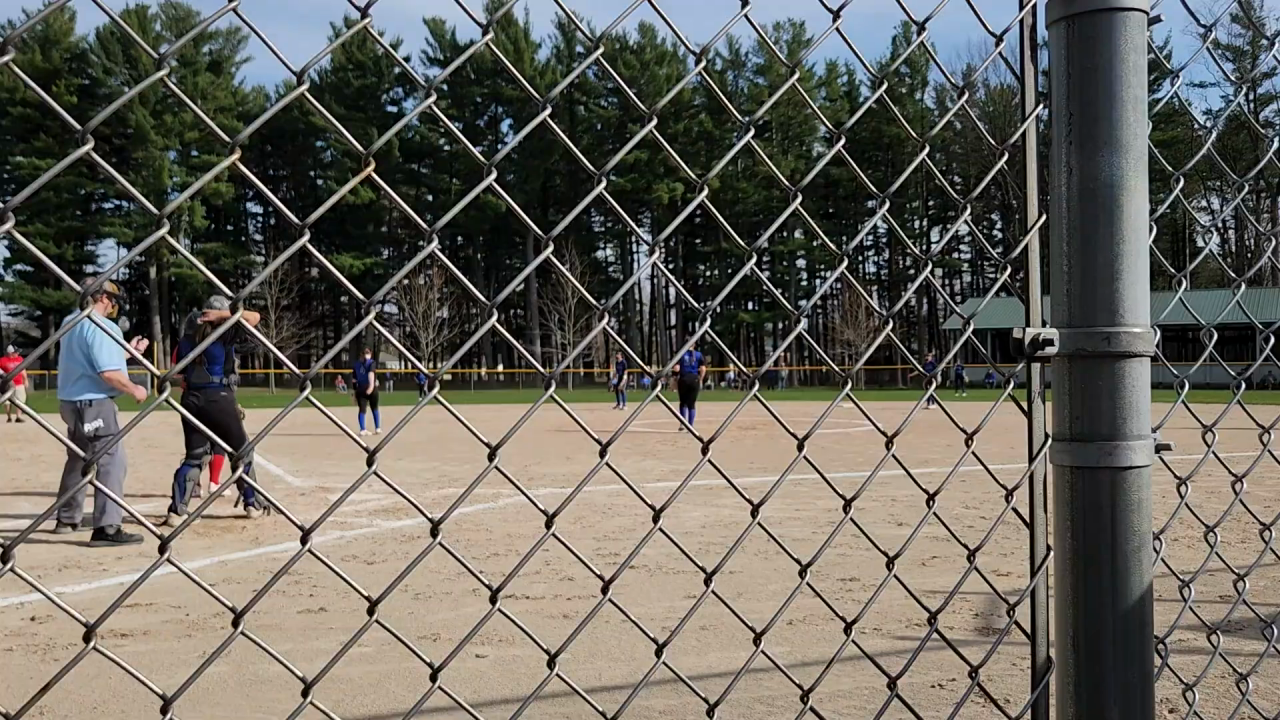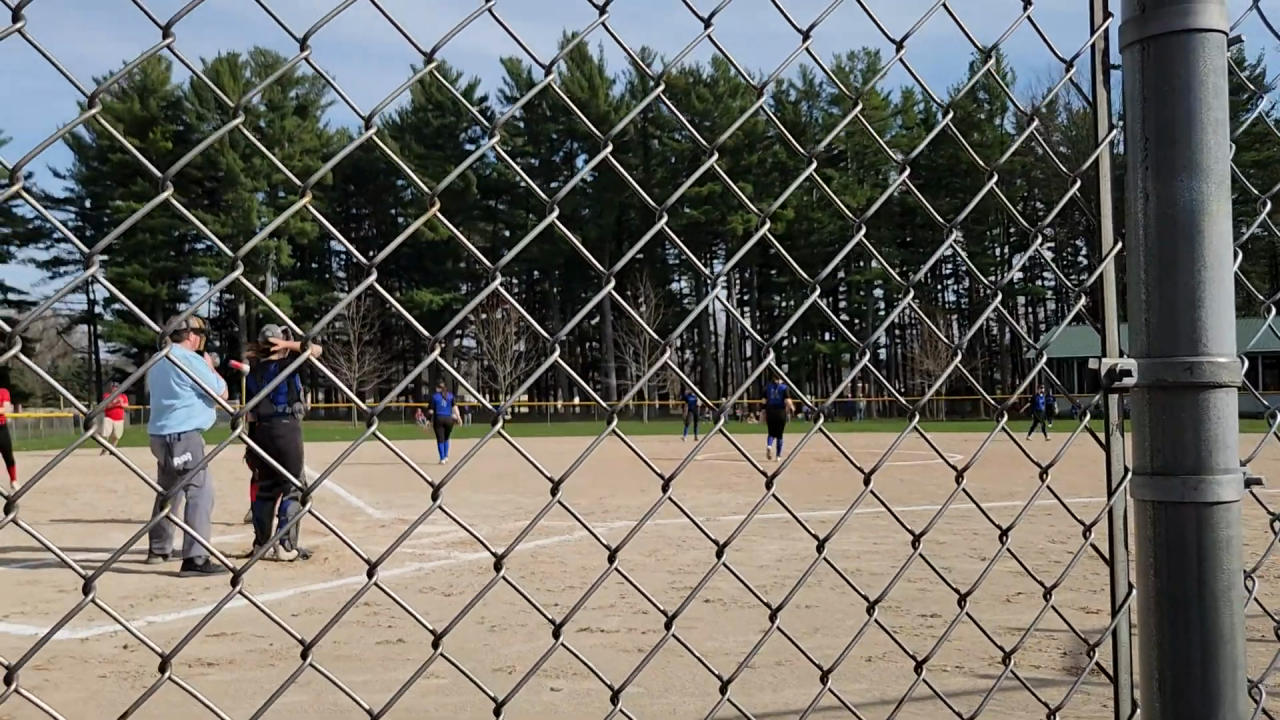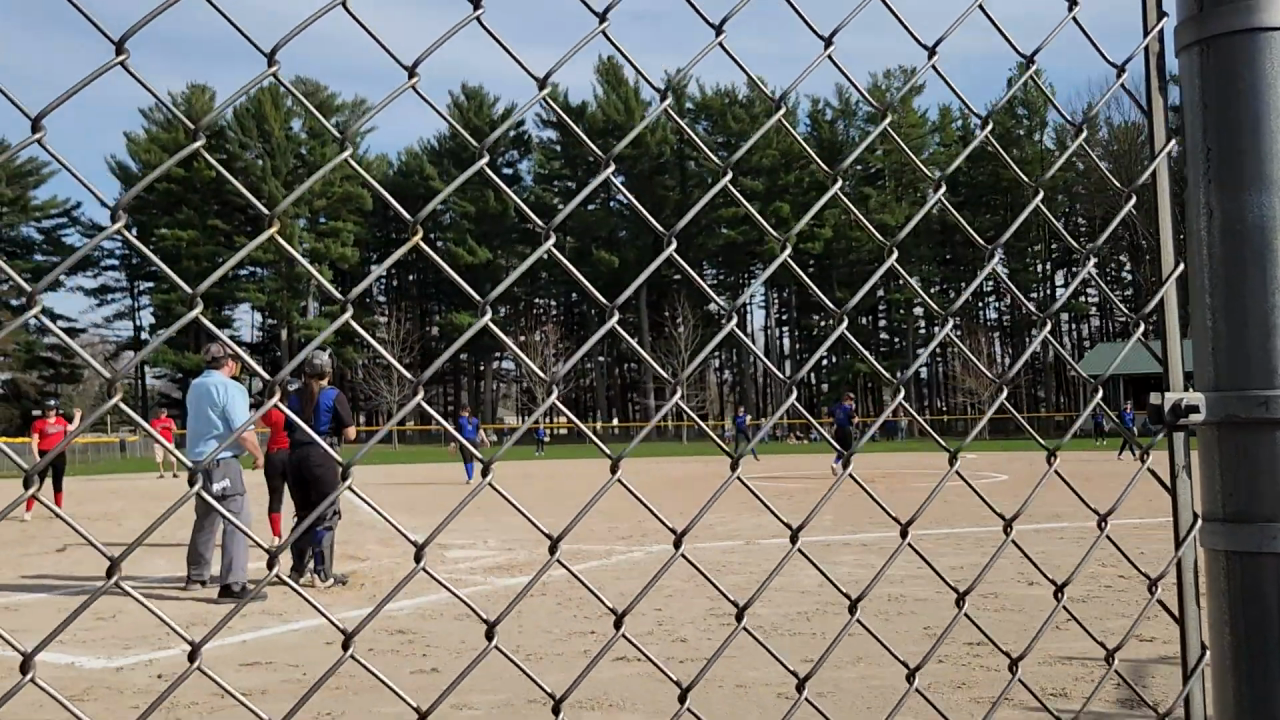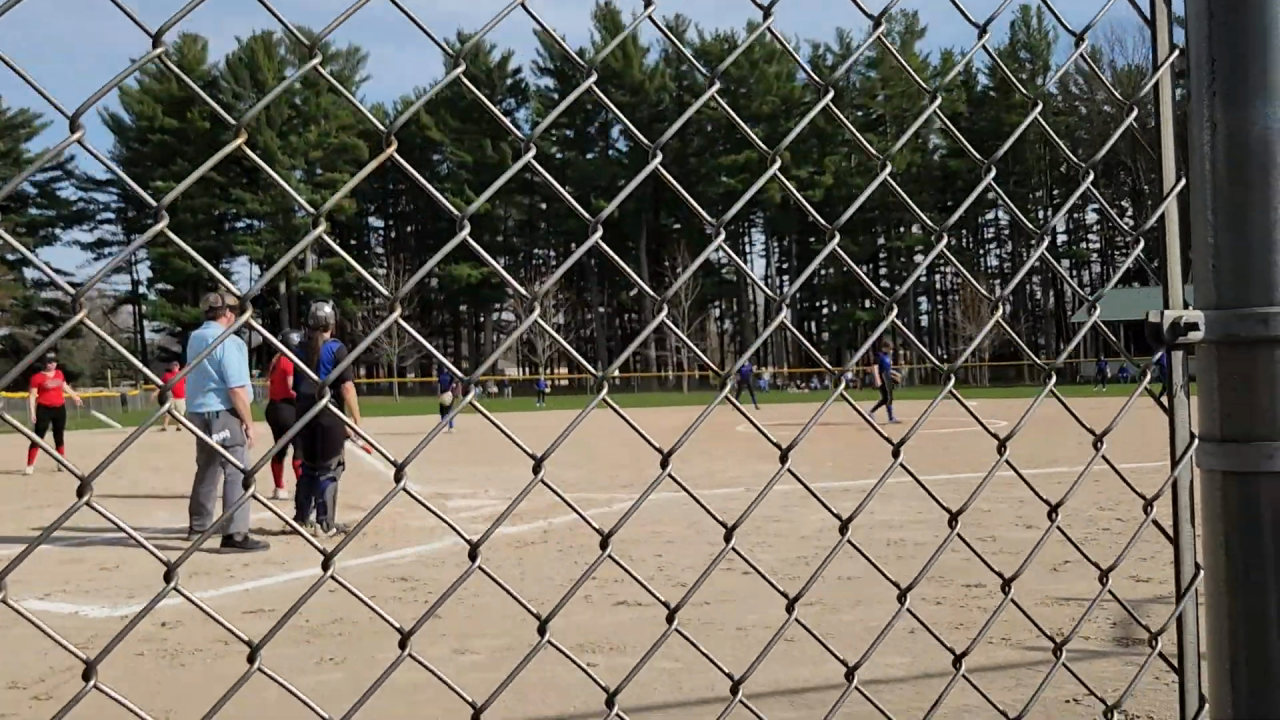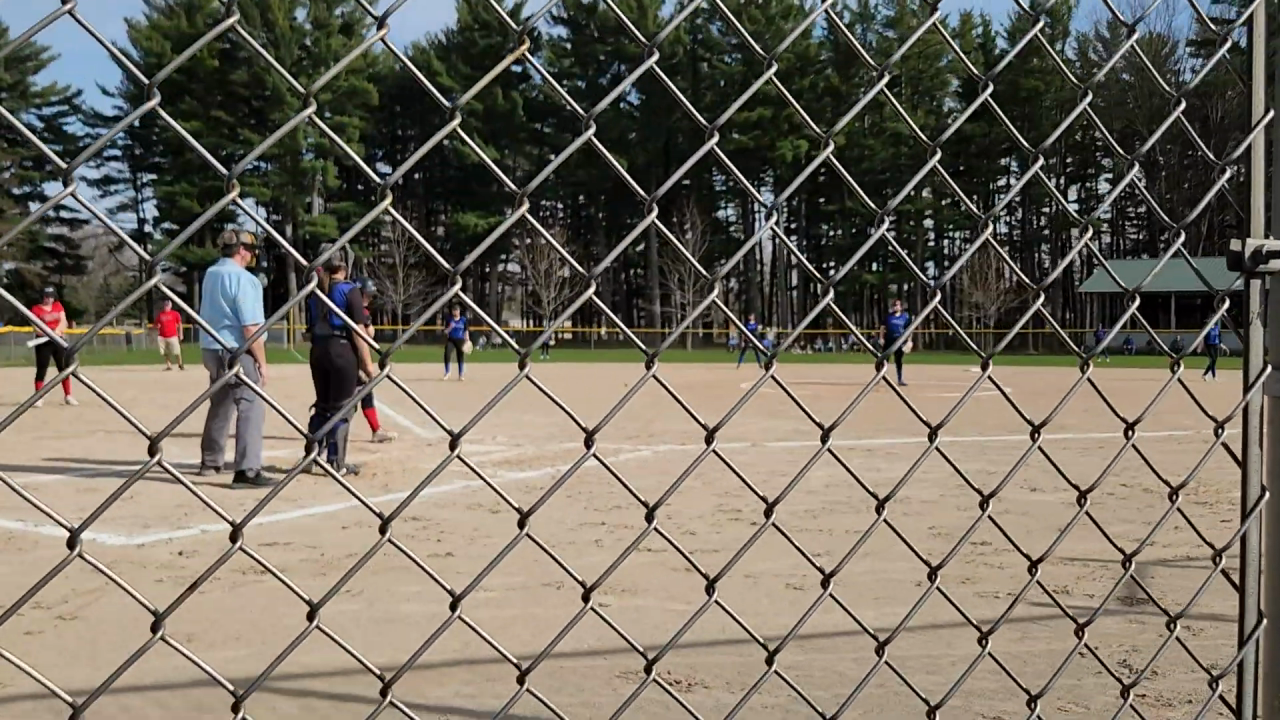
dt=1s
person 1, frame 1
left shoulder: (71, 323)
right shoulder: (100, 325)
right elbow: (108, 372)
left wrist: (130, 350)
right wrist: (133, 389)
left hip: (72, 402)
right hip: (94, 403)
left knee: (78, 460)
right knee: (112, 461)
left ankle: (67, 518)
right ankle: (106, 529)
person 1, frame 2
left shoulder: (158, 361)
right shoulder: (190, 360)
right elbow: (221, 393)
right wrist: (210, 367)
left hip: (161, 435)
right hip: (183, 436)
left knee: (168, 493)
right knee: (200, 493)
left ankle: (158, 549)
right ankle: (195, 559)
person 1, frame 3
left shoulder: (195, 386)
right shoulder: (230, 387)
right elbow: (244, 434)
right wrist: (258, 454)
left hip: (198, 461)
right hip: (221, 462)
left knee: (205, 519)
right knee: (237, 520)
left ankle: (196, 575)
right ankle: (232, 585)
person 1, frame 4
left shoulder: (194, 338)
right shoulder: (229, 341)
right elbow: (236, 389)
right wrist: (249, 423)
left hip: (198, 413)
right hip: (222, 414)
left knee: (207, 470)
right knee: (238, 472)
left ankle: (198, 526)
right ankle: (235, 535)
person 1, frame 5
left shoulder: (210, 274)
right shoulder: (243, 278)
left elbow: (216, 314)
right elbow: (251, 327)
right wrist: (262, 362)
left hip: (211, 349)
left knee: (220, 407)
right knee: (251, 409)
left ankle: (210, 462)
right ankle: (246, 471)
person 2, frame 1
left shoulder: (187, 340)
right shoulder: (223, 335)
left elbow: (181, 373)
right elbow: (254, 317)
right wrist: (222, 316)
left hip: (191, 399)
right hip: (219, 398)
left knee: (194, 456)
right knee: (241, 451)
left ankle: (176, 512)
right ankle: (252, 504)
person 2, frame 2
left shoulder: (253, 373)
right shoulder: (285, 365)
left elbow: (252, 413)
right elbow: (316, 349)
right wrist: (288, 344)
left hip: (262, 430)
right hip: (285, 429)
left knee: (266, 489)
right knee: (293, 488)
left ankle: (261, 545)
right ankle: (287, 547)
person 2, frame 3
left shoulder: (295, 397)
right shoulder: (334, 395)
left elbow: (289, 431)
right elbow: (350, 434)
right wrist: (335, 433)
left hip: (296, 457)
right hip: (322, 457)
left knee: (303, 515)
right knee: (326, 517)
left ankle: (299, 571)
right ankle: (323, 575)
person 2, frame 4
left shoulder: (302, 349)
right shoulder: (336, 348)
left elbow: (297, 386)
right elbow: (347, 387)
left wrist: (304, 408)
right wrist: (357, 418)
left hip: (304, 409)
right hip: (330, 409)
left knee: (308, 466)
right knee: (329, 467)
left ankle: (302, 519)
right ankle: (325, 524)
person 2, frame 5
left shoulder: (316, 290)
right shoulder: (349, 290)
left elbow: (313, 327)
right wrist: (368, 362)
left hip: (318, 351)
right hip: (342, 351)
left knee: (322, 406)
right knee: (341, 408)
right ankle: (336, 463)
